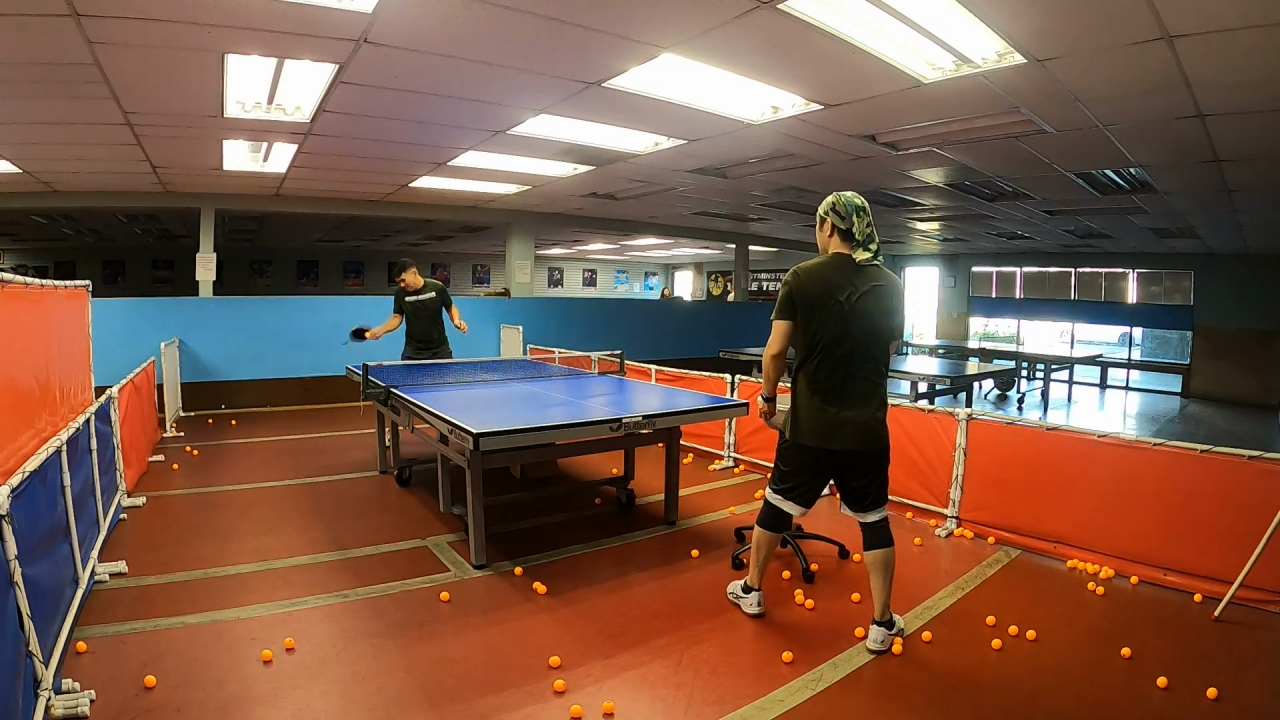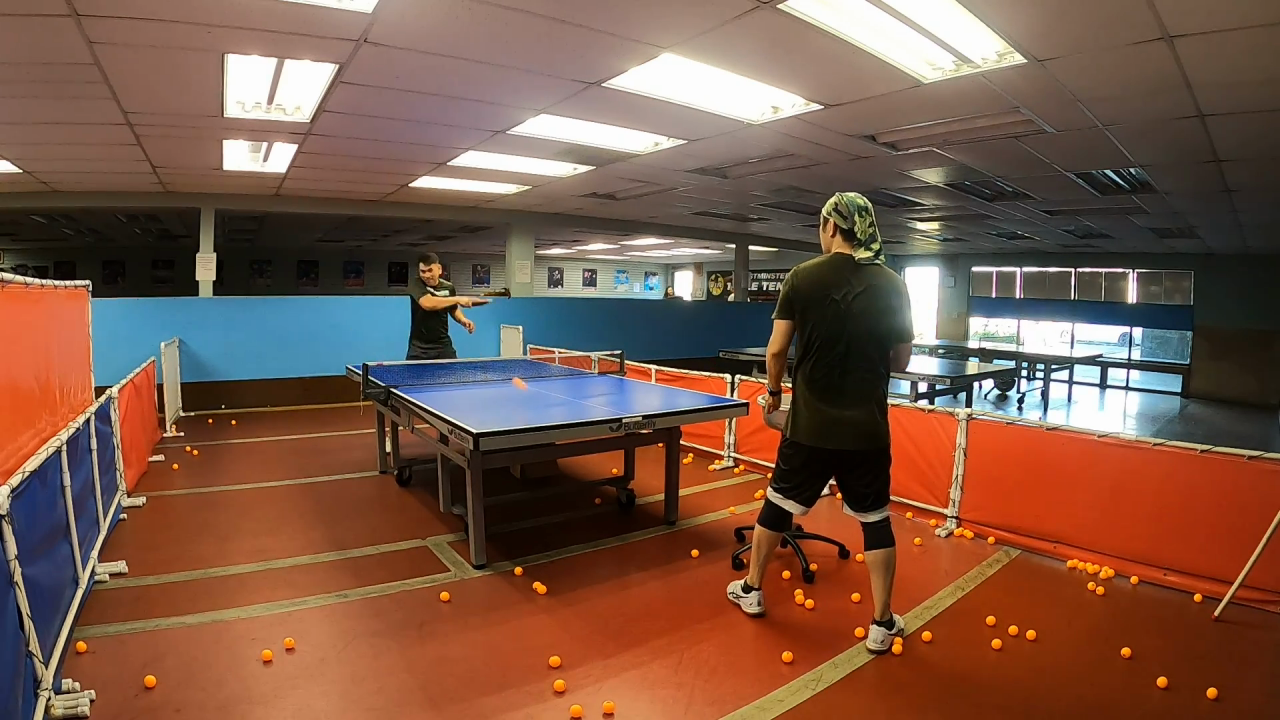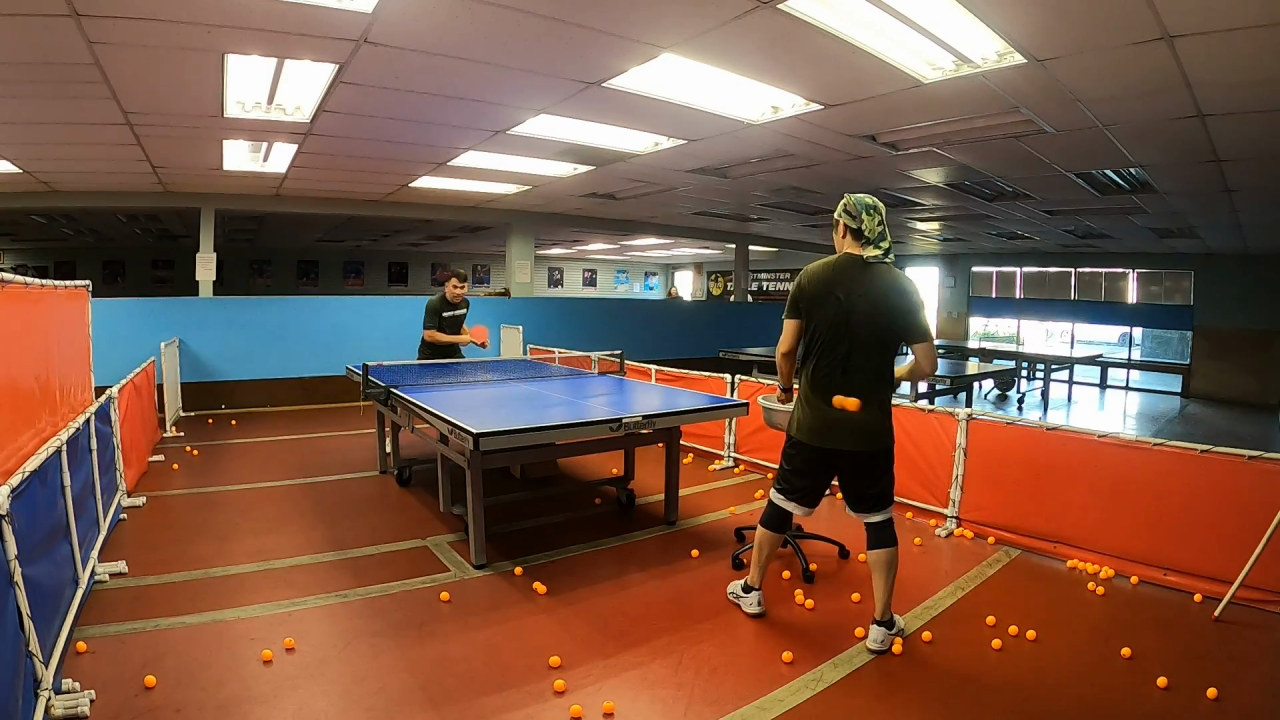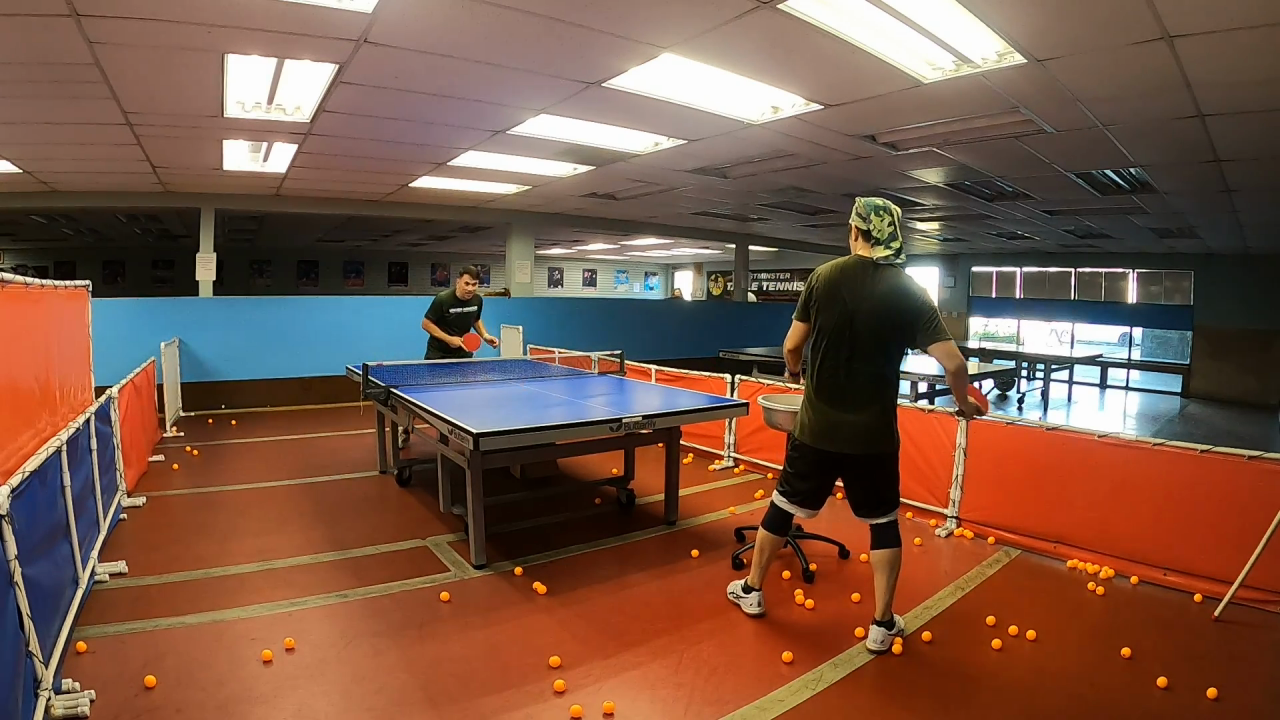
dt=0.2s
person 1, frame 1
left shoulder: (802, 277)
right shoulder: (890, 285)
left elbow: (776, 350)
right elbow: (886, 354)
left wrist: (767, 395)
left hip: (809, 424)
right hip: (866, 427)
left knee: (778, 505)
right knee: (873, 519)
left ankle: (751, 589)
right ankle: (882, 624)
person 1, frame 2
left shoulder: (802, 277)
right shoulder: (892, 285)
left elbow: (776, 349)
right elbow: (900, 361)
left wrist: (773, 389)
left hip: (809, 423)
right hip: (866, 428)
left knee: (778, 504)
right knee: (875, 520)
left ankle: (751, 589)
right ankle: (882, 624)
person 1, frame 3
left shoulder: (812, 276)
right shoulder: (900, 287)
left elbow: (785, 348)
right elbow: (926, 362)
left wrist: (785, 386)
right wrist: (900, 375)
left hip: (813, 425)
right hip: (869, 430)
left knee: (781, 505)
right knee: (878, 521)
left ankle: (752, 589)
right ankle: (882, 624)
person 1, frame 4
left shoulder: (823, 276)
right shoulder: (909, 294)
left elbow: (793, 344)
right elbow: (953, 362)
left wrist: (793, 369)
right wrist: (963, 402)
left hip: (816, 428)
right hip: (873, 434)
left knee: (783, 506)
right knee: (882, 523)
left ankle: (751, 589)
right ankle: (883, 625)
